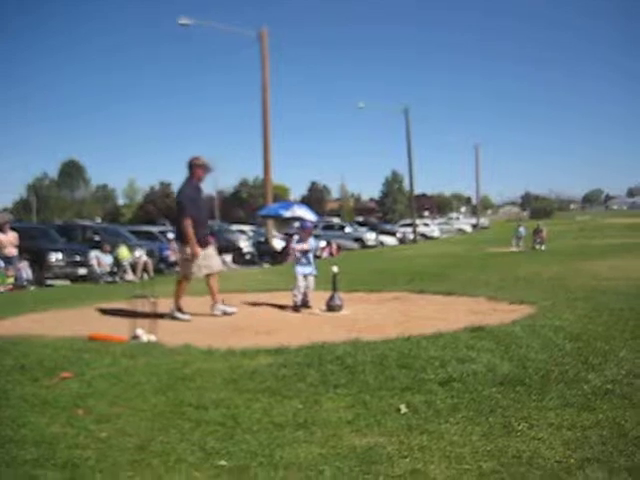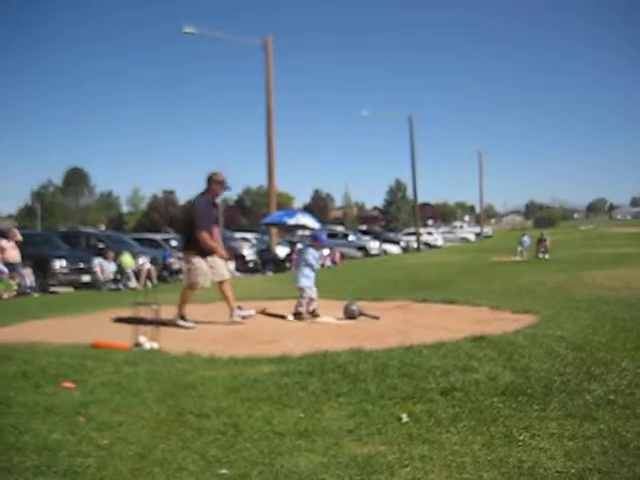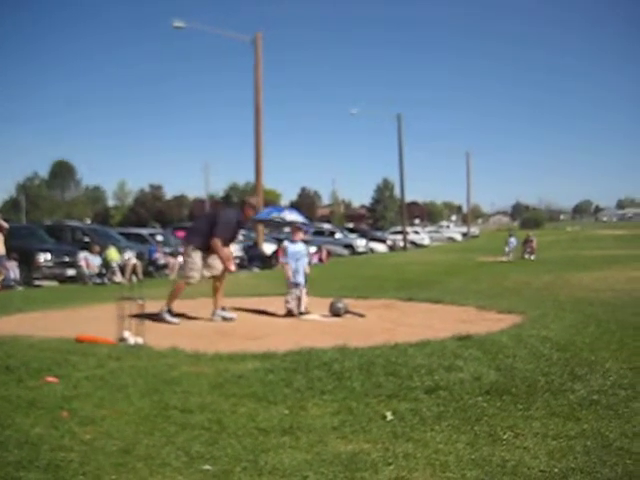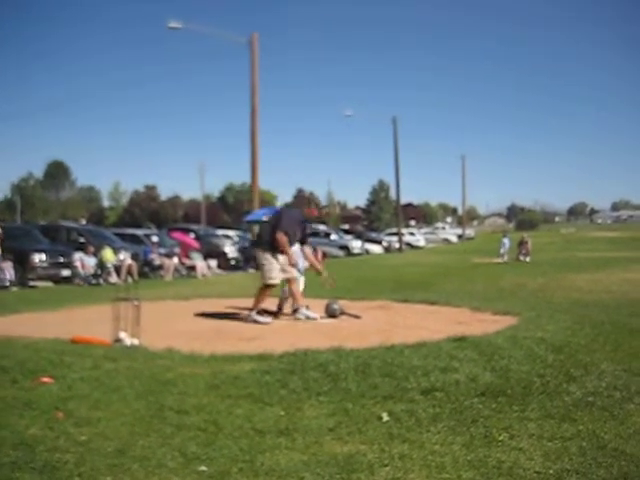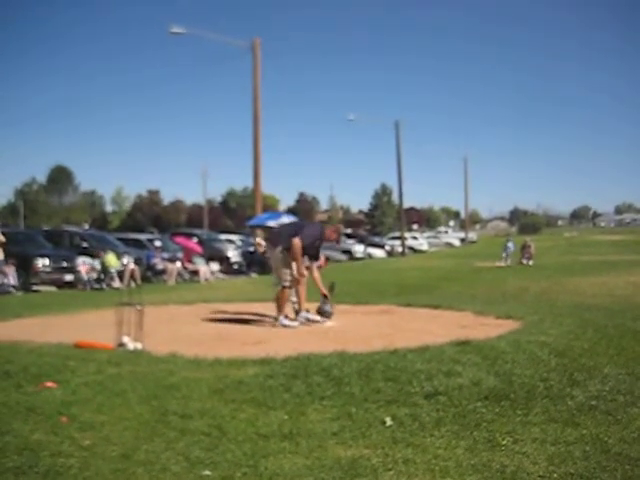
dt=1s
person 1, frame 1
left shoulder: (196, 189)
right shoulder: (186, 191)
right elbow: (185, 220)
left wrist: (206, 238)
right wrist: (193, 244)
left hip: (203, 240)
right hip: (191, 241)
left knee: (212, 270)
right knee: (186, 275)
left ankle: (217, 305)
right ankle: (176, 308)
person 1, frame 2
left shoulder: (213, 204)
right shoulder: (199, 204)
right elbow: (200, 233)
left wrist: (221, 248)
right wrist: (217, 250)
left hip: (210, 250)
right hip: (195, 251)
left knee: (224, 278)
right knee: (193, 284)
left ankle: (235, 311)
right ankle: (180, 316)
person 1, frame 3
left shoulder: (238, 222)
right shoulder: (228, 217)
left elbow: (224, 244)
right elbow: (215, 241)
left wrist: (230, 261)
right wrist: (225, 262)
left hip: (208, 248)
right hip: (195, 245)
left knee: (220, 274)
right knee: (189, 279)
left ankle: (218, 311)
right ankle: (166, 309)
person 1, frame 4
left shoulder: (303, 222)
right shoulder: (292, 214)
left elbow: (305, 247)
right elbow: (280, 235)
left wrist: (317, 266)
right wrist: (290, 255)
left hip: (279, 251)
right hip: (266, 248)
left knee: (293, 277)
right knee: (271, 282)
left ankle: (300, 310)
right ankle: (253, 313)
person 1, frame 5
left shoulder: (318, 240)
right shoulder: (316, 230)
left elbow: (313, 266)
right elbow: (295, 241)
left wrist: (322, 289)
right wrist: (300, 267)
left hip: (287, 249)
right hip: (278, 246)
left knee: (301, 278)
right knee: (287, 283)
left ankle: (302, 312)
right ankle: (281, 317)
